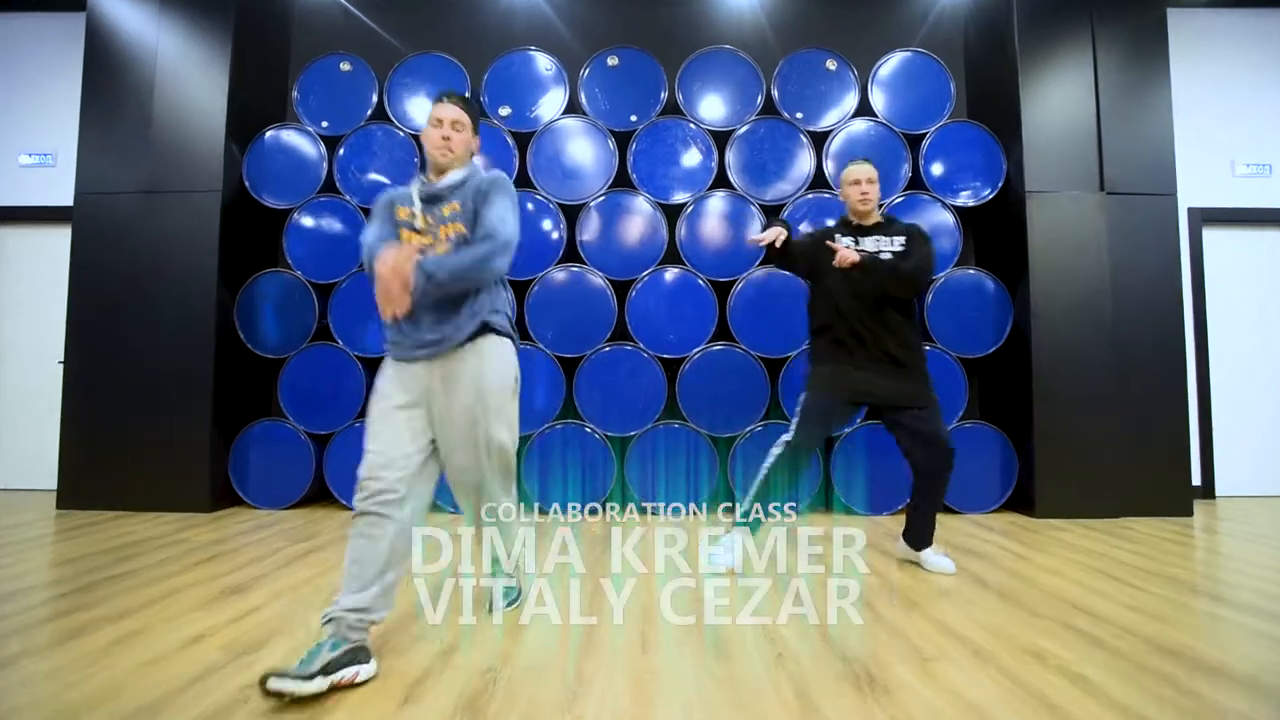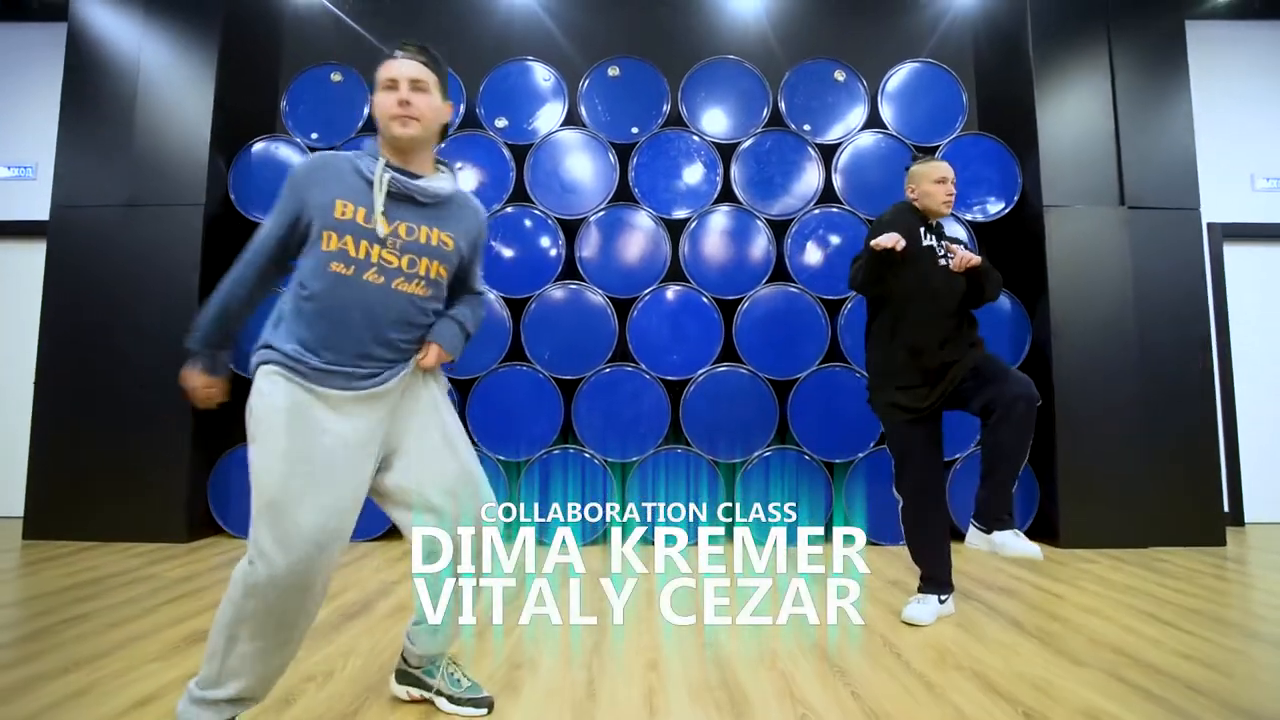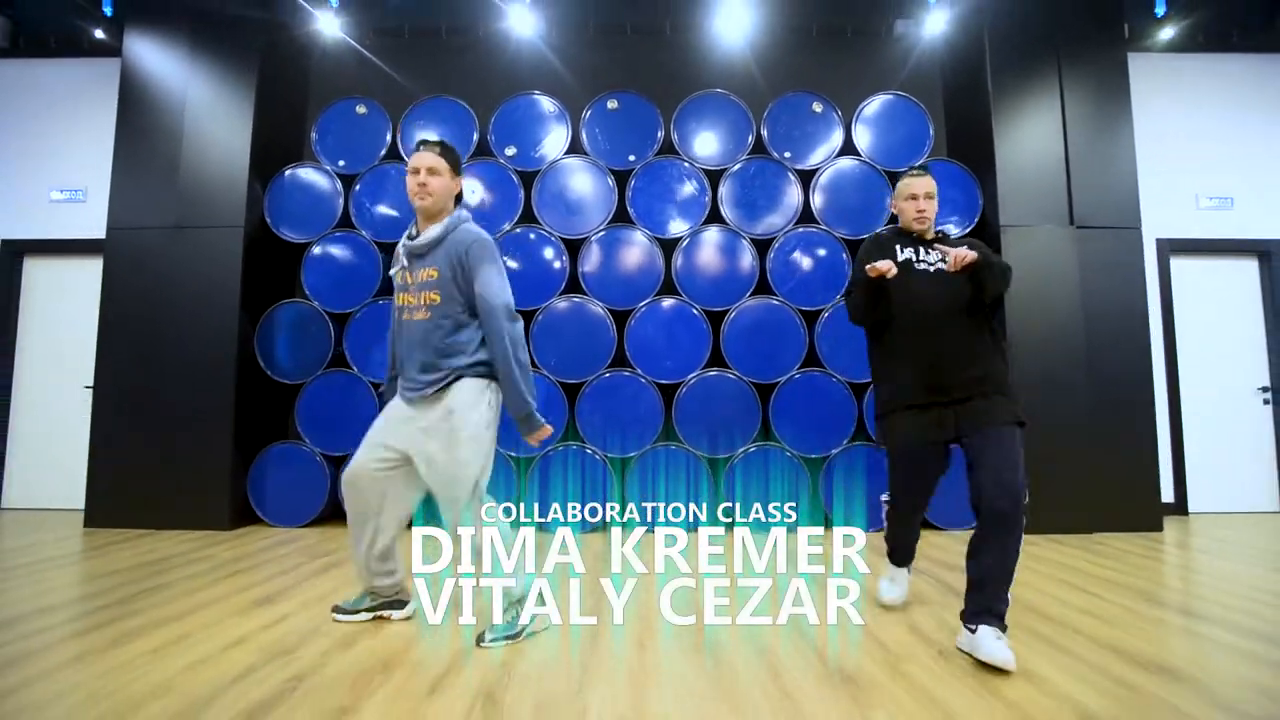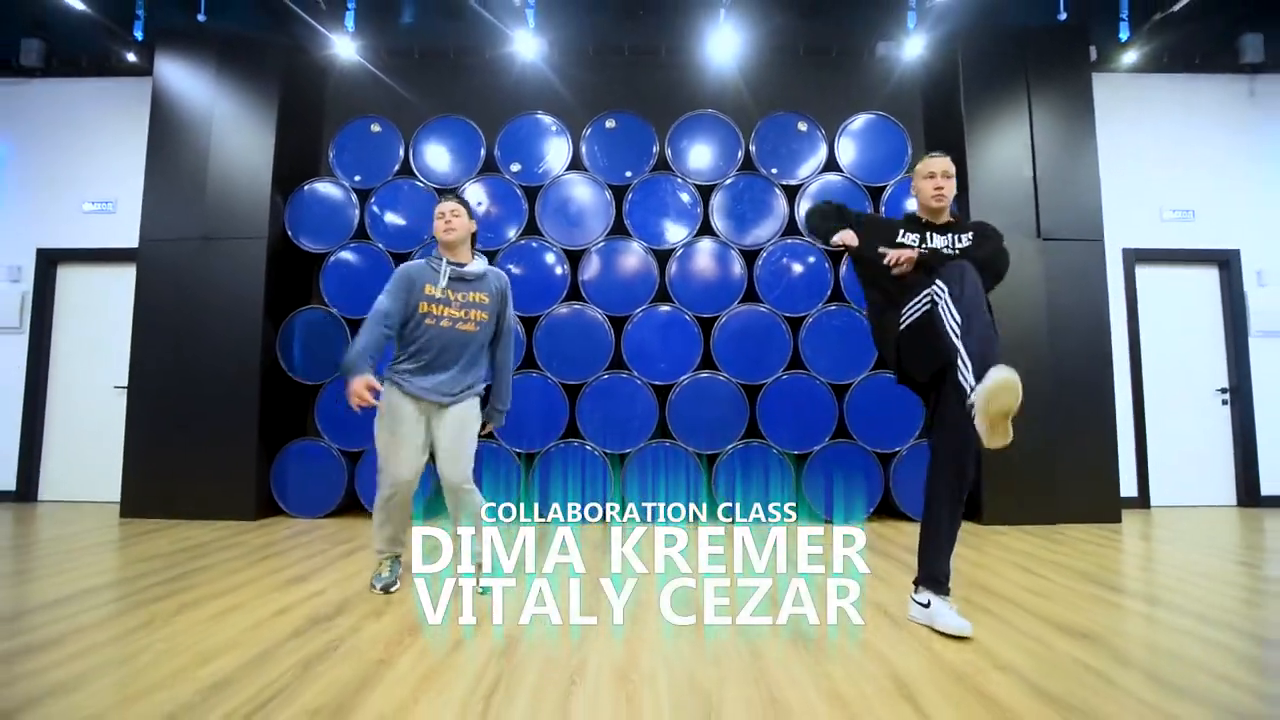
dt=0.7s
person 1, frame 1
left shoulder: (489, 186)
right shoulder: (395, 207)
left elbow: (496, 252)
right elbow: (373, 253)
left wrist: (418, 276)
right wrist: (388, 267)
left hip: (476, 354)
right hip: (404, 363)
left knee: (481, 483)
right knee: (381, 492)
left ankle: (503, 569)
right ankle: (344, 642)
person 1, frame 2
left shoulder: (466, 214)
right shoulder: (318, 175)
left elbow: (468, 296)
right elbow: (259, 266)
left wrist: (450, 332)
right wrist: (207, 352)
left hip: (405, 391)
right hip: (302, 389)
left knee: (465, 518)
right knee: (292, 555)
person 1, frame 3
left shoulder: (472, 243)
right shoulder: (401, 252)
left elbow: (500, 328)
left wrist: (524, 410)
right wrist: (394, 392)
left hip: (463, 395)
right hip: (409, 400)
left knee: (465, 507)
right knee: (361, 481)
left ankle: (516, 600)
right ankle: (386, 591)
person 1, frame 4
left shoulder: (497, 281)
right shoulder: (411, 274)
left elbow: (502, 347)
right elbow: (381, 320)
left wrist: (497, 407)
right wrist: (359, 366)
left hip: (462, 399)
right hip: (403, 394)
left knee: (457, 481)
right knee: (397, 479)
right ankle: (389, 558)
person 2, frame 1
left shoulder: (911, 238)
right shoulder: (826, 238)
left elbow: (916, 279)
right elbow: (792, 259)
left wrist: (862, 262)
right wrist: (778, 233)
left hip: (899, 366)
right hip: (837, 361)
left knee: (936, 452)
right knee: (800, 441)
left ankle: (918, 543)
right ankle: (743, 527)
person 2, frame 2
left shoulder: (951, 240)
right shoulder: (895, 221)
left elbow: (987, 292)
right elbow: (863, 283)
left wrist: (975, 268)
right wrist: (881, 252)
left hip: (960, 359)
right hip: (903, 375)
left knee: (1018, 397)
right knee: (919, 484)
left ankle: (990, 522)
right ankle: (936, 589)
person 2, frame 3
left shoulder: (959, 248)
right shoulder: (880, 246)
left elbow: (997, 284)
right elbow: (859, 313)
left wrist: (976, 262)
right wrist: (873, 282)
left hip: (984, 390)
right hip: (915, 394)
left knee: (1005, 499)
right knee: (909, 494)
left ankle: (983, 622)
right ankle: (899, 562)
person 2, frame 4
left shoulder: (977, 234)
right shoulder: (885, 232)
left elbow: (994, 267)
right elbow: (820, 214)
left wrist: (923, 259)
right wrist: (841, 233)
left hip: (956, 362)
right hip: (910, 340)
left knee: (953, 473)
right knee: (957, 278)
left ankle: (929, 593)
right ankle: (985, 387)
